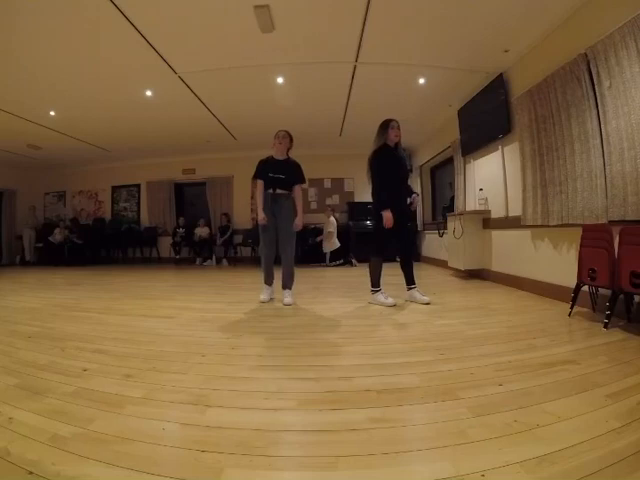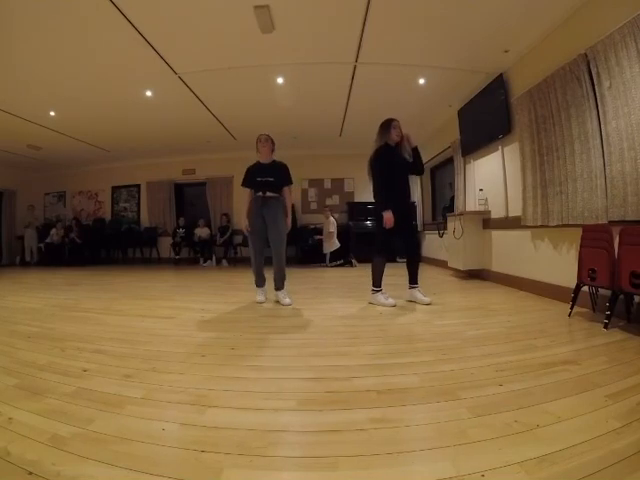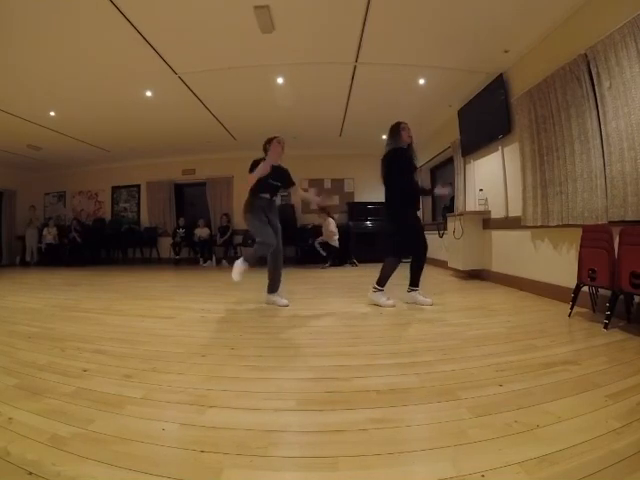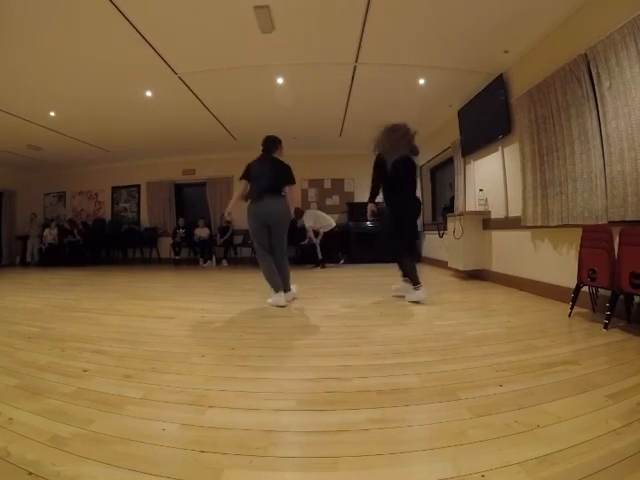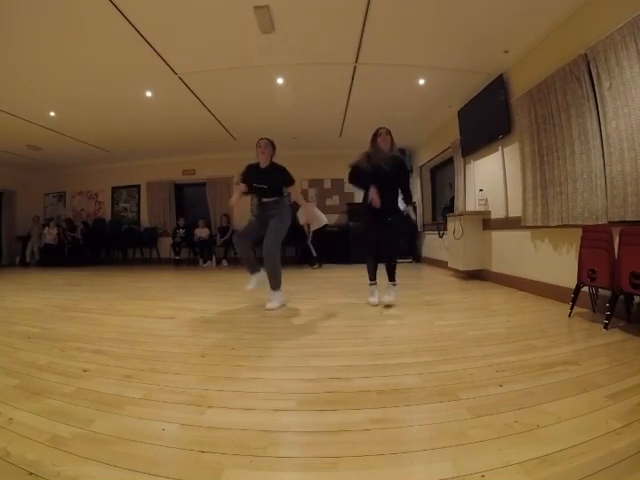
dt=1s
person 1, frame 1
left shoulder: (399, 156)
right shoulder: (379, 155)
right elbow: (377, 185)
left wrist: (413, 194)
right wrist: (384, 209)
left hip: (401, 209)
right hip: (384, 209)
left knee: (407, 247)
right knee: (380, 248)
left ankle: (411, 289)
right ankle: (375, 292)
person 1, frame 2
left shoulder: (400, 155)
right shoulder: (380, 154)
left elbow: (419, 170)
right elbow: (379, 185)
left wrist: (413, 146)
right wrist: (385, 209)
left hip: (404, 207)
right hip: (388, 209)
left knee: (413, 246)
right knee: (383, 248)
left ankle: (413, 289)
right ankle: (376, 292)
person 1, frame 3
left shoulder: (405, 156)
right shoulder: (394, 155)
right elbow: (393, 181)
left wrist: (432, 191)
left hip: (407, 210)
right hip: (398, 210)
left knee: (420, 248)
right knee: (399, 249)
left ankle: (413, 291)
right ankle: (377, 291)
person 1, frame 4
left shoulder: (383, 158)
right shoulder: (408, 160)
left elbow: (377, 182)
left wrist: (371, 202)
left hip: (400, 208)
right hip: (410, 206)
left knee: (403, 247)
right knee: (406, 245)
left ankle: (417, 289)
right ankle: (407, 282)
person 1, frame 5
left shoulder: (399, 161)
right shoulder: (369, 160)
left elbow: (404, 185)
right elbow: (354, 176)
left wrist: (408, 204)
right wrist: (370, 188)
left hip: (391, 211)
right hip: (372, 211)
left knee: (390, 246)
right knee: (372, 248)
left ankle: (391, 287)
right ankle: (372, 287)
person 2, frame 1
left shoulder: (294, 165)
right shoulder: (264, 163)
left elbow: (298, 191)
right elbow: (259, 188)
left wrist: (299, 215)
right wrist: (260, 210)
left hip: (286, 205)
right hip: (268, 204)
left knee: (287, 248)
right knee: (266, 248)
left ankle: (287, 289)
right ankle: (268, 287)
person 2, frame 2
left shoulder: (281, 167)
right shoulder: (252, 169)
left elbow: (287, 193)
right elbow: (248, 194)
left wrist: (289, 216)
right wrist: (245, 217)
left hip: (276, 207)
right hip: (257, 208)
left knee: (278, 249)
right knee: (257, 250)
left ankle: (280, 290)
right ankle: (260, 288)
person 2, frame 3
left shoulder: (283, 171)
right shoulder: (259, 163)
left elbow: (296, 191)
right elbow: (249, 184)
left wrist: (313, 198)
right wrist: (261, 170)
left hip: (271, 210)
right hip: (255, 208)
left knee: (277, 253)
right knee: (268, 242)
left ankle: (273, 294)
right ankle: (243, 262)
person 2, frame 4
left shoulder: (253, 165)
right shoulder: (284, 167)
left elbow: (243, 188)
right elbow: (289, 193)
left wrist: (229, 207)
right wrist: (290, 212)
left hip: (257, 209)
right hip: (278, 208)
left knee: (263, 253)
right knee: (280, 251)
left ankle: (278, 294)
right ankle: (288, 291)
person 2, frame 5
left shoulder: (280, 170)
right shoulder: (250, 169)
left elbow: (294, 191)
right elbow: (241, 188)
left wrist: (308, 209)
right wrist: (235, 198)
left hip: (279, 211)
right hip: (261, 211)
left knee: (270, 248)
right knee: (241, 239)
left ankle: (277, 294)
right ankle: (256, 273)
